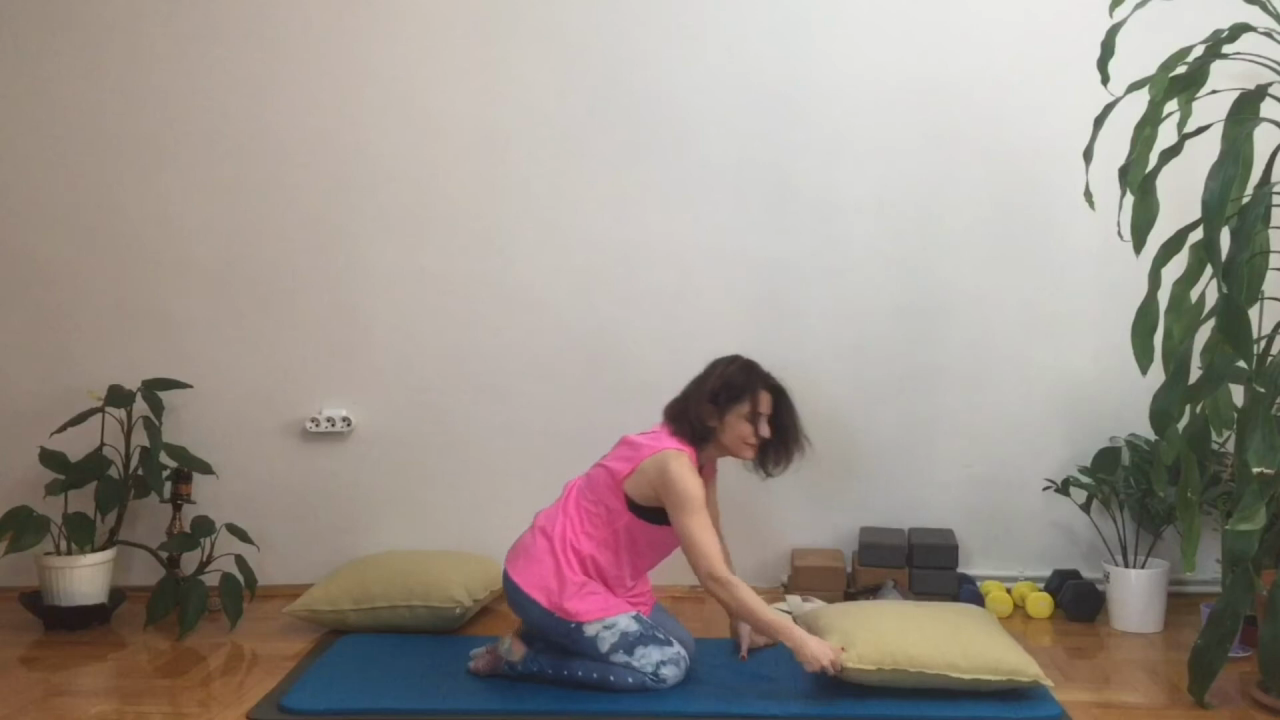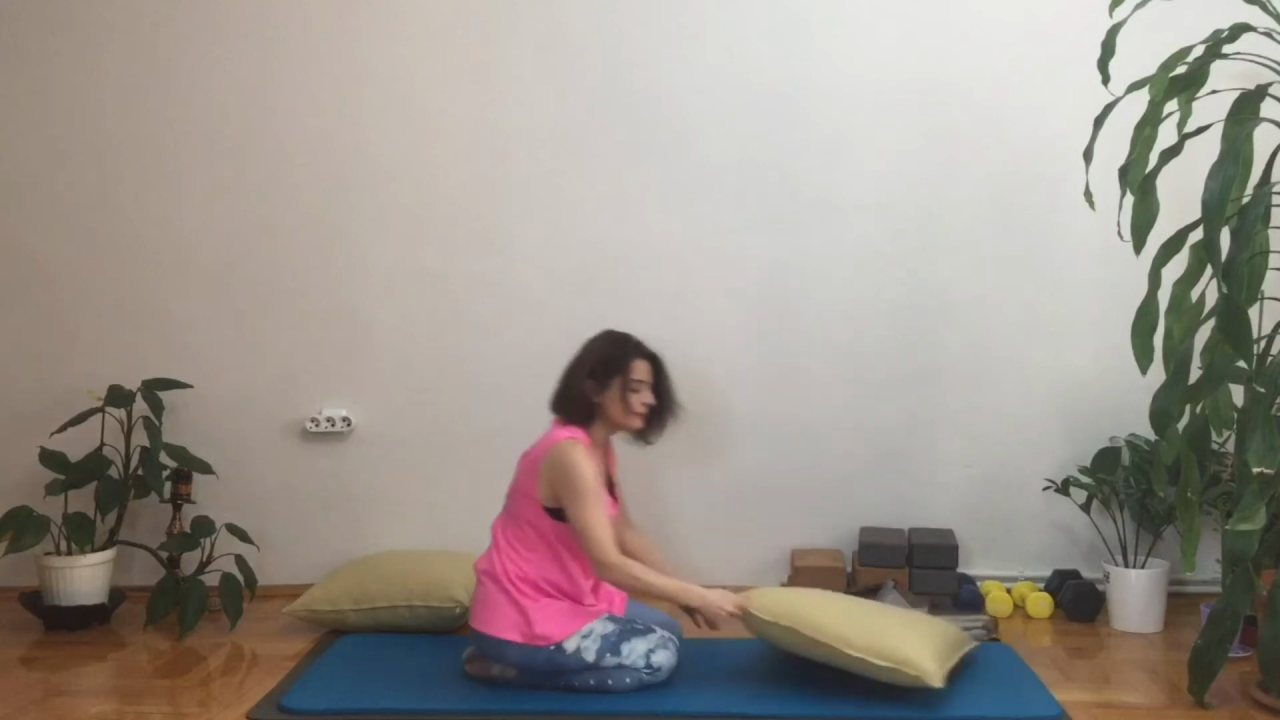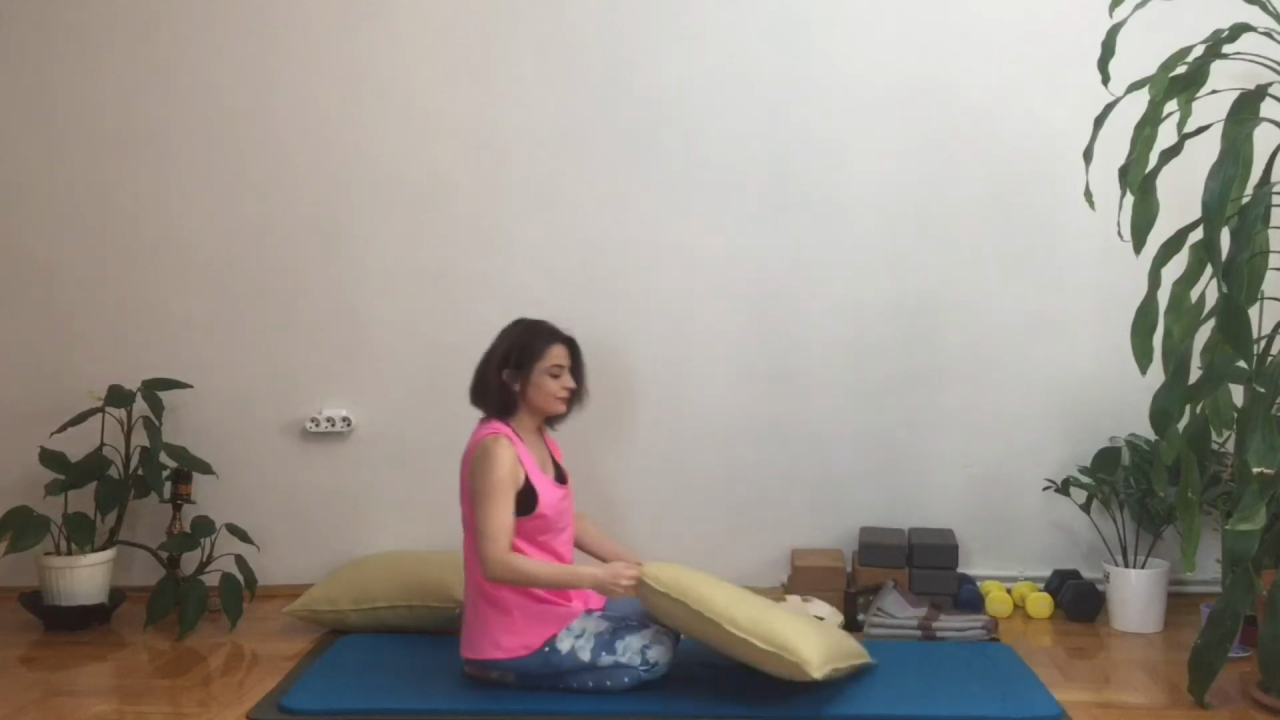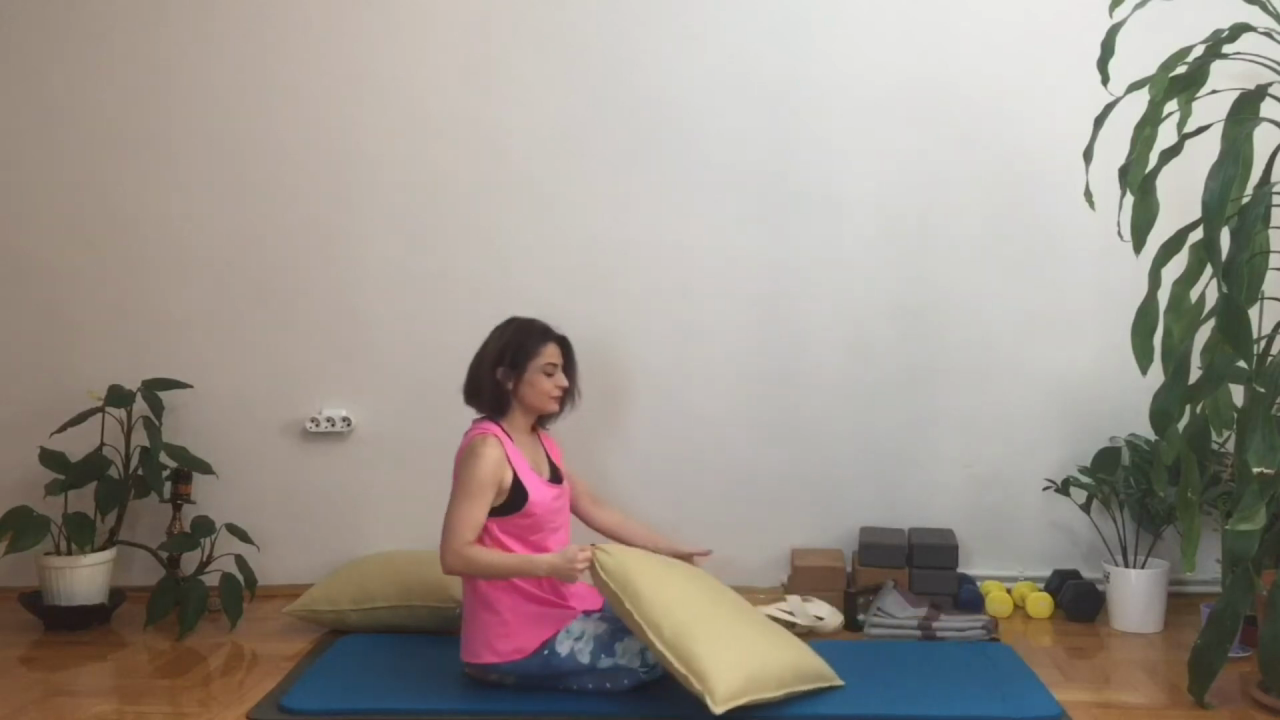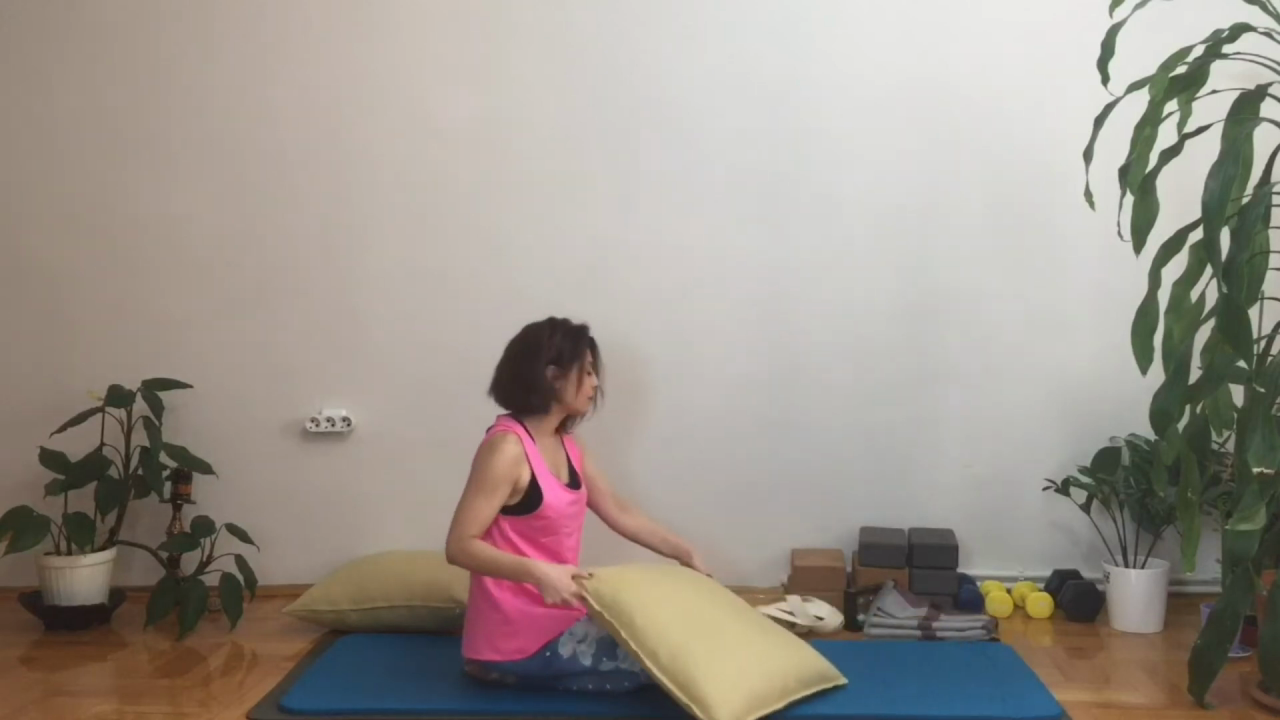
dt=0.3s
person 1, frame 1
left shoulder: (699, 458)
right shoulder: (674, 466)
left elbow: (714, 547)
right elbow: (715, 578)
left wrist: (740, 619)
right wrist: (799, 640)
left hip: (596, 577)
right hip: (551, 585)
left knee: (678, 645)
right knee: (667, 665)
left ankle: (549, 633)
right ankle: (518, 655)
person 1, frame 2
left shoulder: (599, 447)
right shoulder: (570, 454)
left elbow: (624, 531)
right elbow: (609, 563)
left wrist: (688, 594)
right wrist: (701, 598)
left hip: (557, 600)
right hip: (523, 619)
left knee: (665, 632)
right knee: (658, 657)
right ankle: (512, 663)
person 1, frame 3
left shoulder: (539, 439)
right shoulder: (496, 449)
left elbow: (569, 522)
right elbow: (496, 563)
left wrist: (634, 565)
right wrist: (596, 578)
left hip: (553, 602)
right hip: (513, 629)
left knee: (659, 622)
right knee: (653, 652)
left ankle: (545, 657)
right ankle: (509, 668)
person 1, frame 4
left shoulder: (541, 441)
right shoulder: (487, 450)
left elbow: (594, 509)
right elbow: (455, 555)
left wrist: (669, 548)
right wrist: (547, 564)
left hip: (554, 604)
right hip: (512, 631)
right knee: (651, 655)
left ankle: (537, 666)
right ankle: (514, 670)
person 1, frame 5
left shoulder: (566, 444)
right shoulder: (506, 447)
left elbow: (619, 512)
right elbow: (460, 545)
left wrist: (684, 553)
right wrist: (538, 573)
left hip: (557, 609)
right hip: (514, 631)
left ankle: (540, 667)
right ankle: (512, 670)
